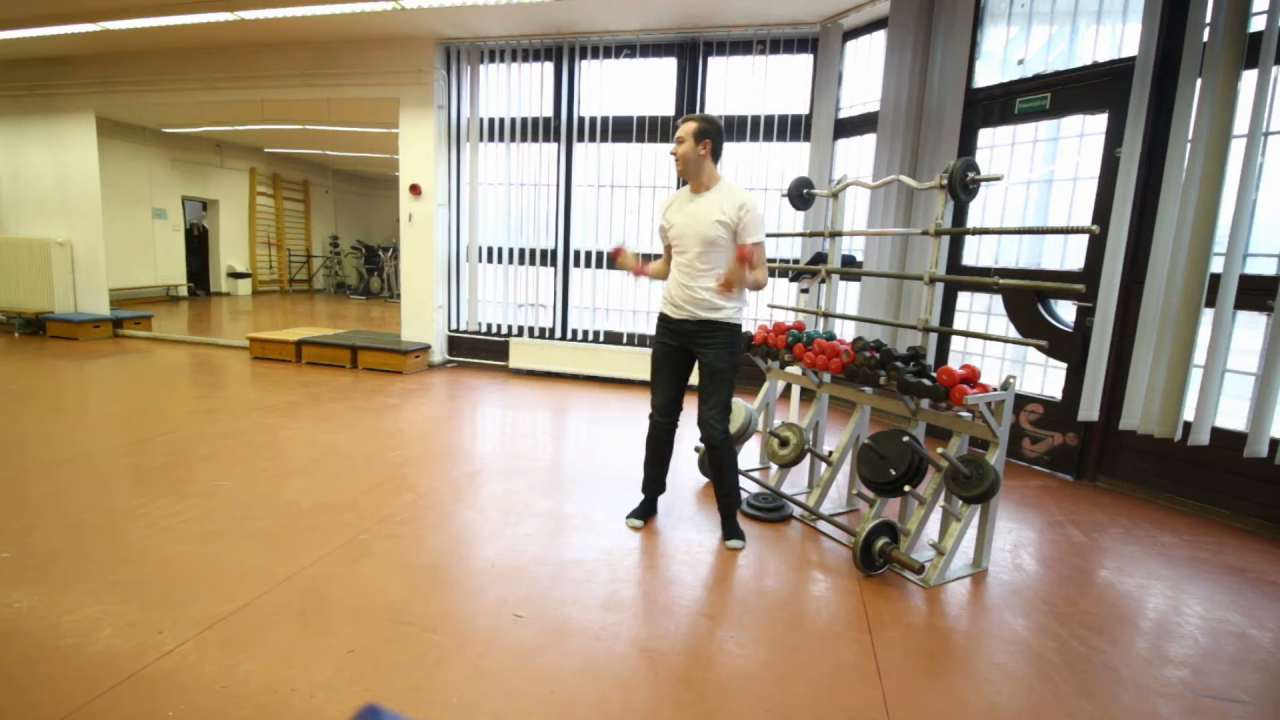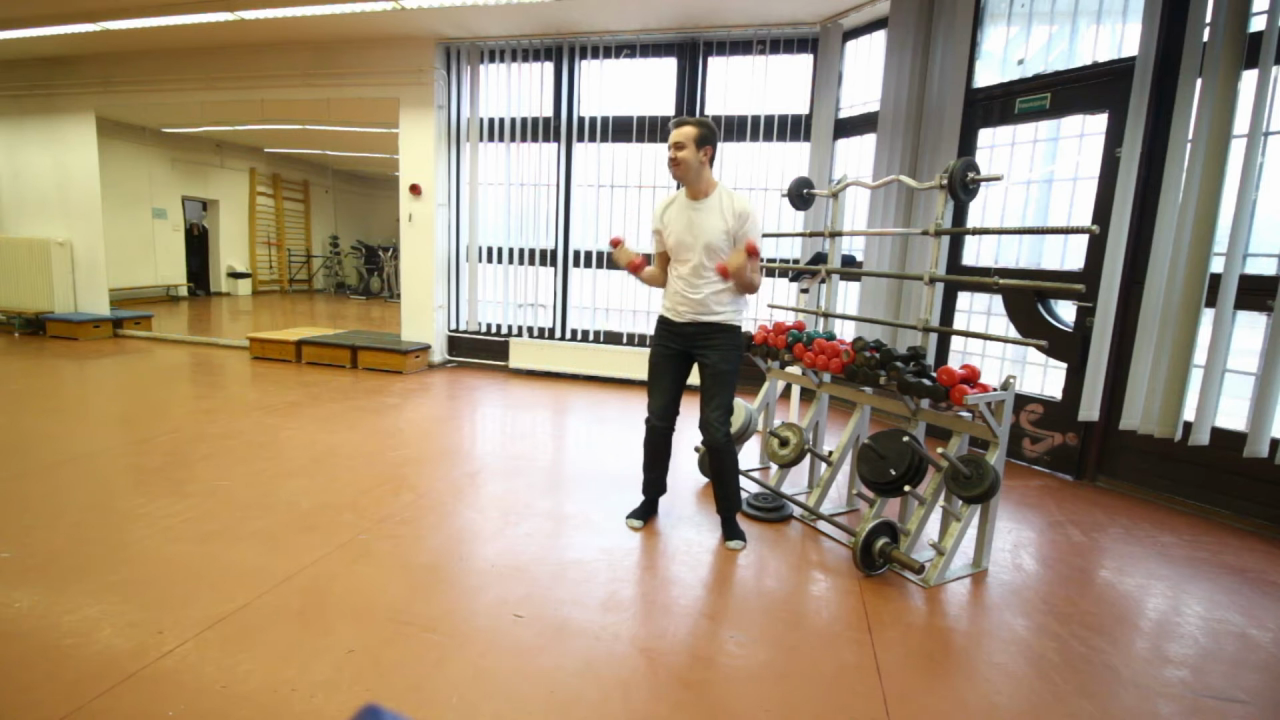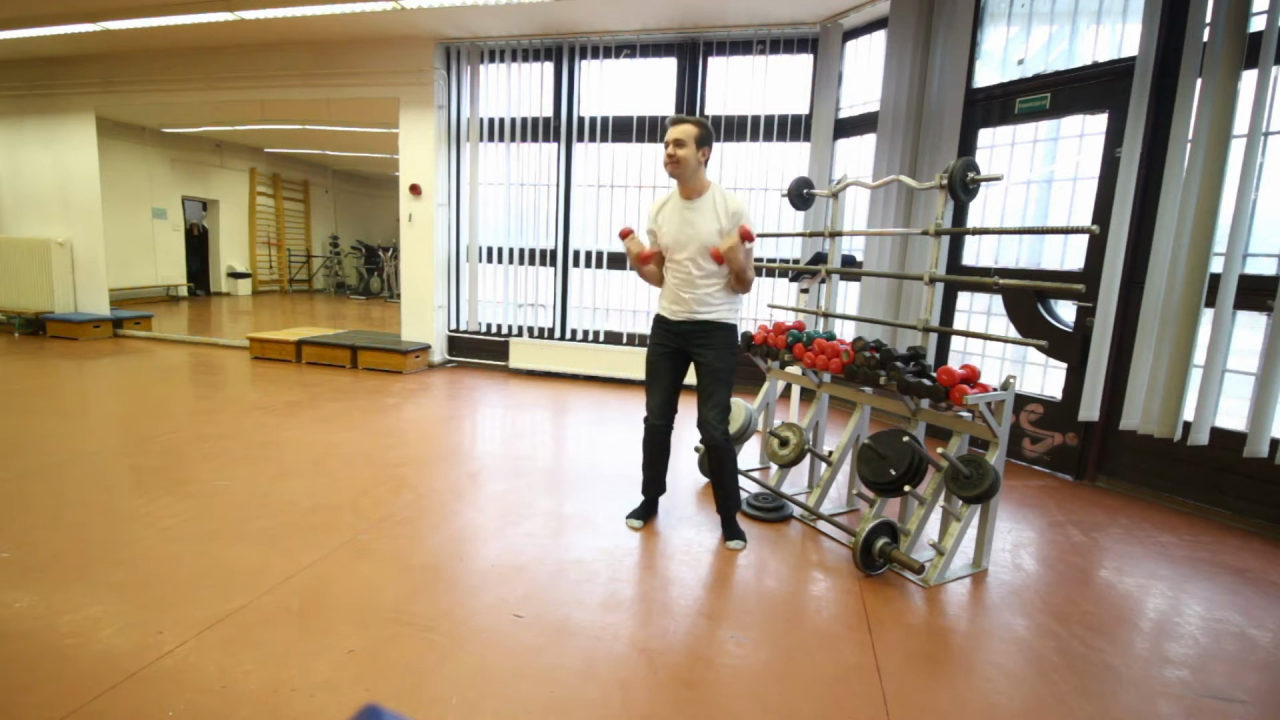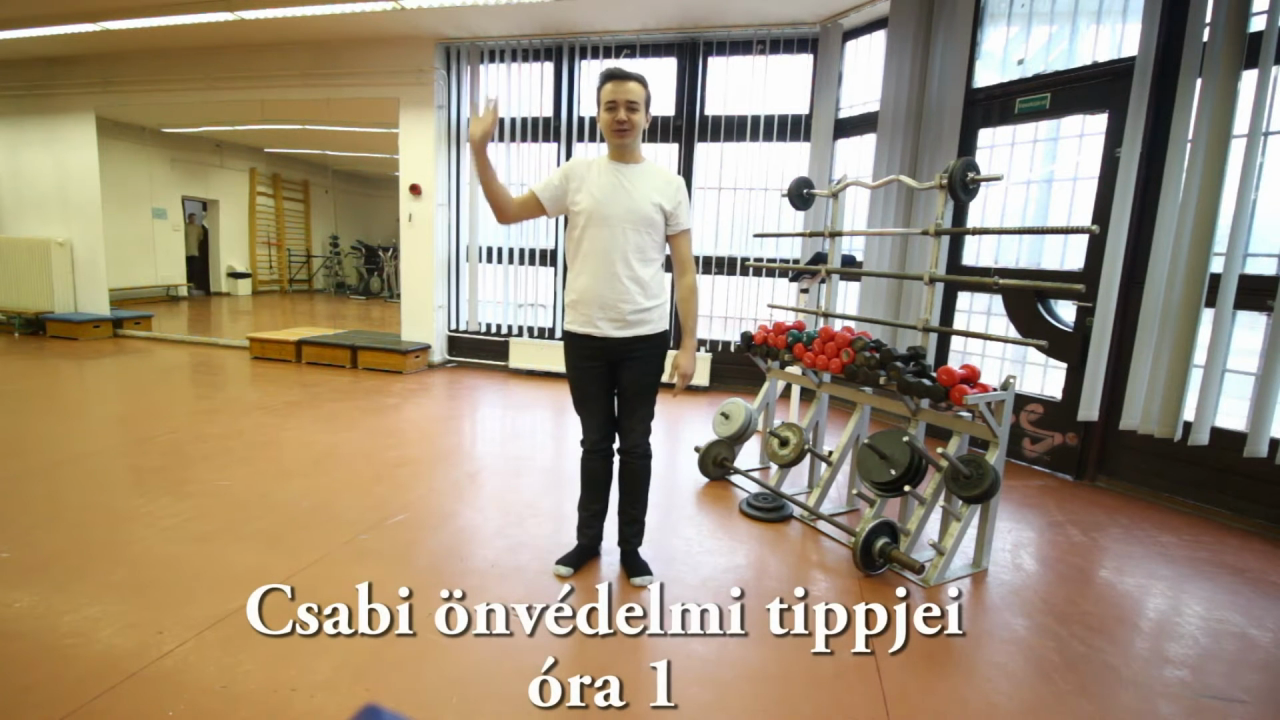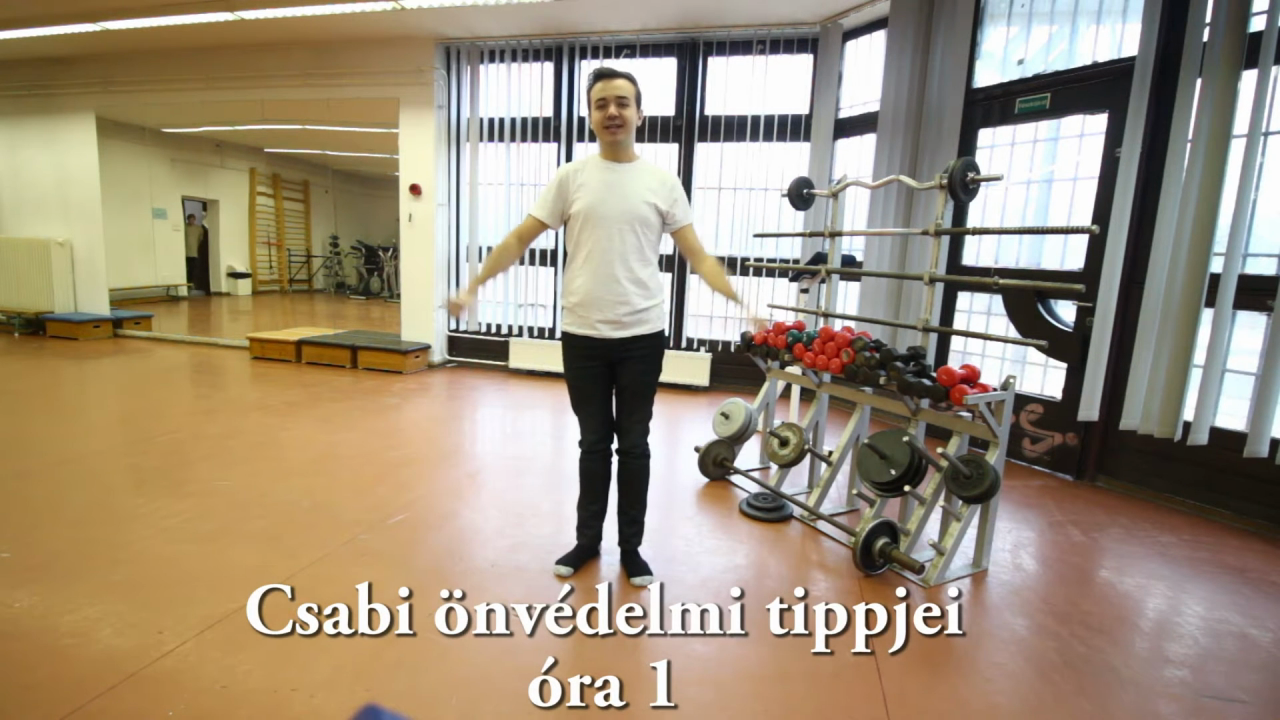
dt=1s
person 1, frame 1
left shoulder: (739, 203)
right shoulder: (673, 204)
left elbow: (760, 276)
left wrist: (743, 277)
right wrist: (641, 267)
left hip: (718, 329)
right hip: (672, 324)
left knee: (713, 426)
right knee: (662, 417)
left ankle: (729, 516)
right ankle: (650, 497)
person 1, frame 2
left shoulder: (738, 208)
right shoulder: (665, 210)
left elbow: (753, 285)
right elbow: (663, 276)
left wrist: (743, 273)
right wrist: (636, 268)
left hip: (720, 331)
right hip: (671, 327)
left knee: (715, 429)
right knee: (658, 420)
left ankle: (729, 516)
right ankle: (651, 498)
person 1, frame 3
left shoulder: (731, 207)
right shoulder: (659, 209)
left elbow: (743, 286)
right elbow: (659, 277)
left wrist: (738, 262)
right wrist: (638, 263)
left hip: (715, 330)
right hip: (668, 326)
left knee: (713, 427)
right knee: (657, 420)
left ankle: (729, 516)
right ankle: (651, 498)
person 1, frame 4
left shoulder: (669, 184)
right shoulder: (575, 175)
left elbow: (683, 270)
right elbow: (507, 211)
left wrist: (688, 344)
right wrist: (480, 150)
left hip: (644, 338)
right hip: (585, 335)
left knee: (635, 445)
right knee: (595, 443)
left ankle: (631, 546)
right ankle: (587, 540)
person 1, frame 5
left shoulder: (663, 182)
right shoulder: (570, 177)
left elbow: (697, 254)
right elbow: (520, 239)
left wrist: (740, 306)
right wrist: (473, 286)
left hip: (641, 335)
right hip: (582, 335)
left knee: (633, 444)
right knee: (593, 442)
left ankle: (630, 546)
right ankle: (587, 541)
